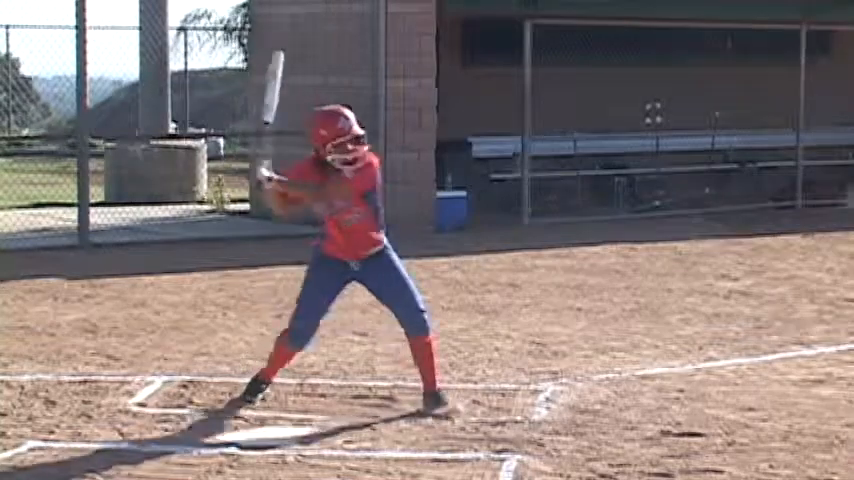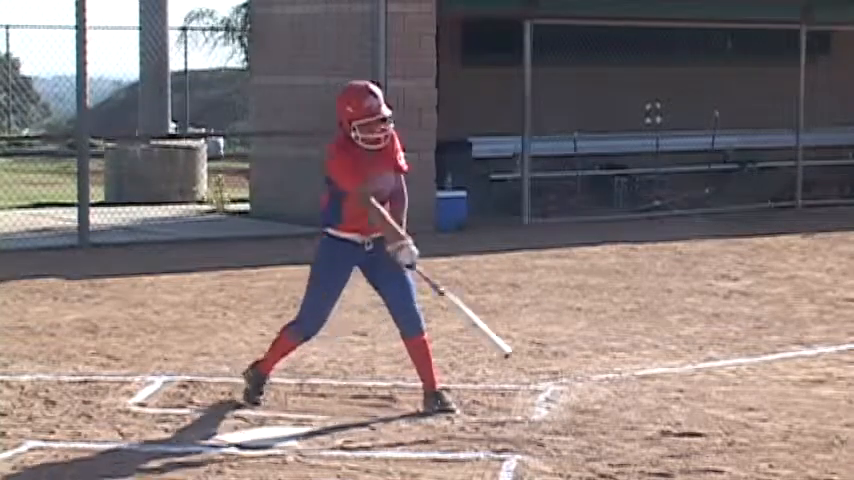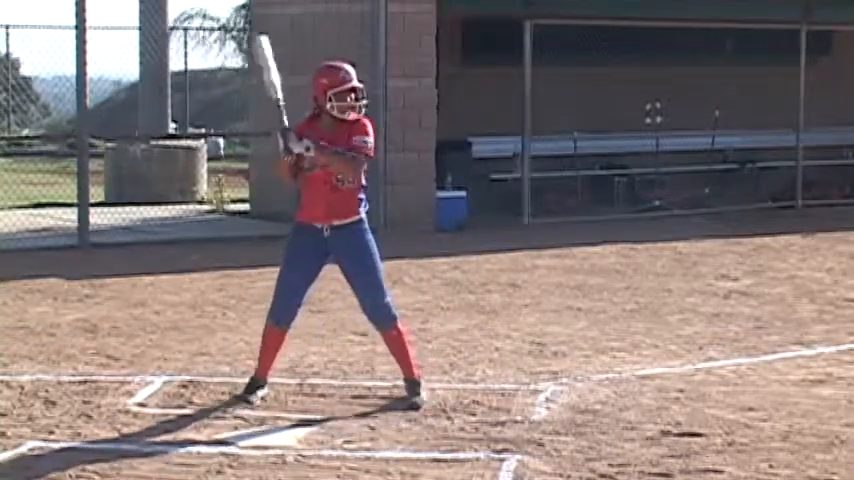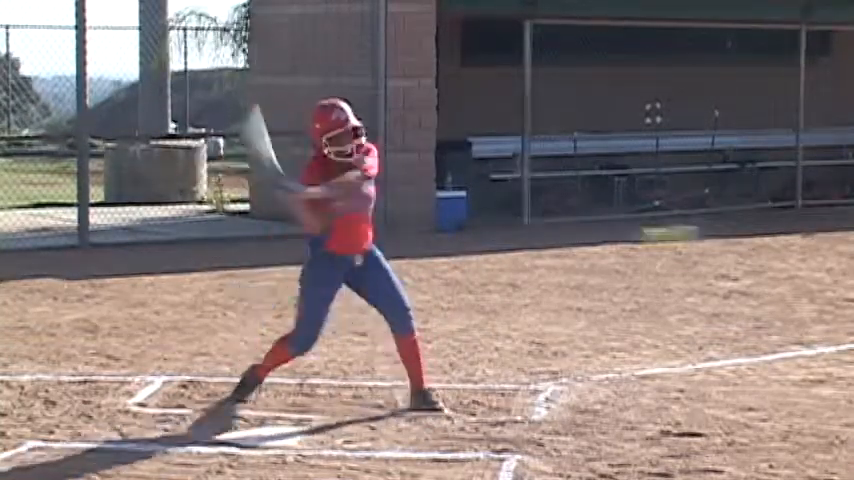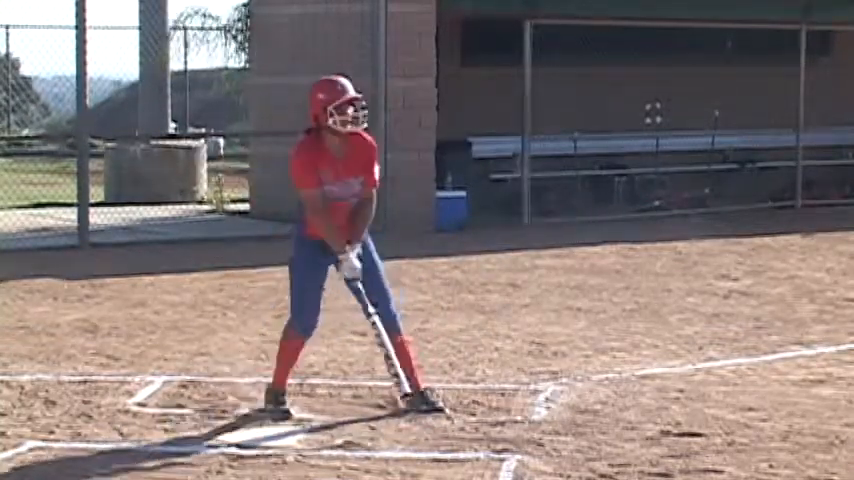
dt=1s
person 1, frame 1
left shoulder: (366, 163)
right shoulder: (310, 170)
left elbow: (328, 195)
right elbow: (282, 208)
left wrist: (280, 184)
right wrist: (272, 187)
left hip: (375, 254)
right hip: (332, 259)
left knee: (416, 317)
right knee: (301, 330)
left ankle: (431, 391)
right ankle: (265, 377)
person 1, frame 2
left shoulder: (389, 139)
right shoulder: (341, 152)
left elbow: (398, 191)
right elbow: (367, 204)
left wrist: (399, 237)
right wrist: (401, 240)
left hip: (379, 242)
right hip: (338, 242)
left knee: (410, 314)
right knee: (310, 319)
left ankle: (432, 391)
right ankle: (259, 373)
person 1, frame 3
left shoulder: (361, 128)
right shoulder: (299, 135)
left elbow: (354, 166)
right elbow: (287, 172)
left wrist: (310, 150)
right wrist: (291, 154)
left hip: (349, 230)
right hip: (307, 230)
left knee: (379, 308)
right knee: (281, 307)
left ankle: (412, 380)
right ankle: (259, 380)
person 1, frame 4
left shoulder: (367, 153)
right shoulder: (314, 169)
left elbow: (353, 178)
right elbow: (313, 223)
left wrist: (319, 191)
right wrist: (304, 202)
left hip: (363, 254)
right hip: (326, 259)
left knee: (401, 316)
right knee: (303, 338)
left ankle: (419, 391)
right ankle: (255, 376)
person 1, frame 5
left shoulder: (364, 146)
right shoulder: (305, 152)
left elbow: (366, 202)
right elbow: (314, 209)
left wrist: (351, 248)
right wrist: (337, 253)
left hip: (353, 237)
right hip: (311, 240)
left knee: (386, 313)
right knee: (304, 318)
left ankle: (415, 389)
right ankle: (276, 391)
